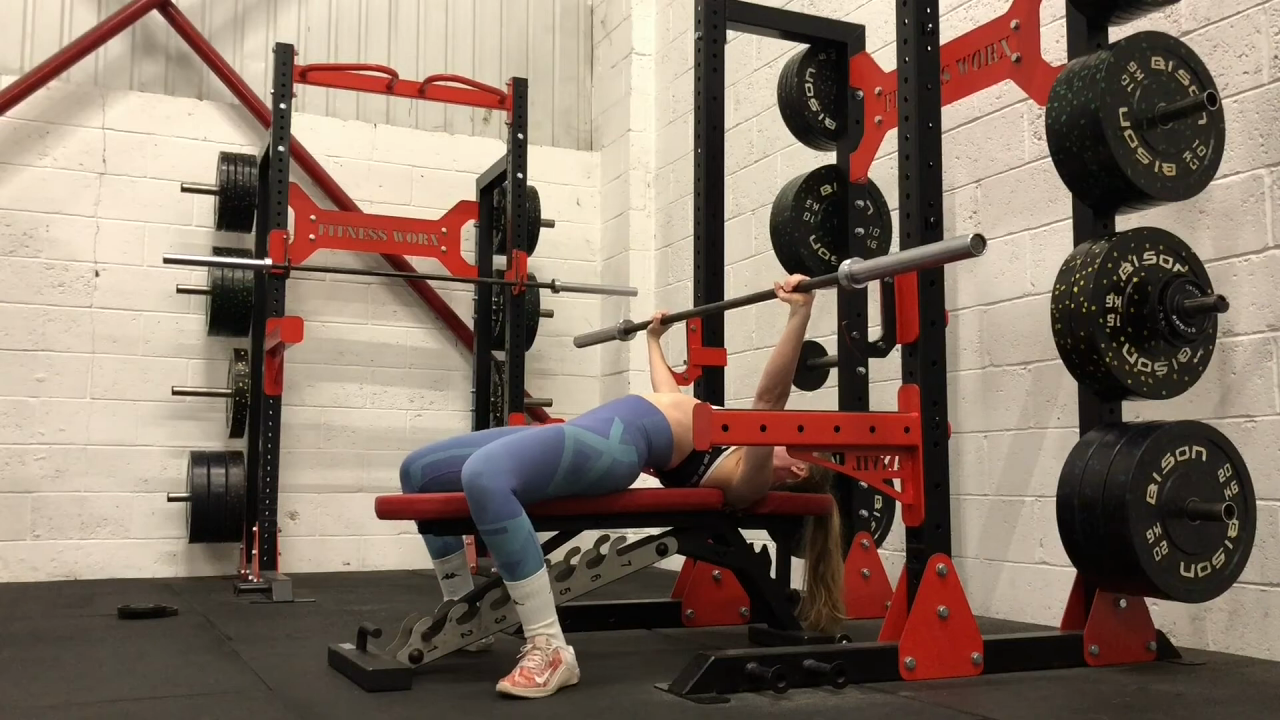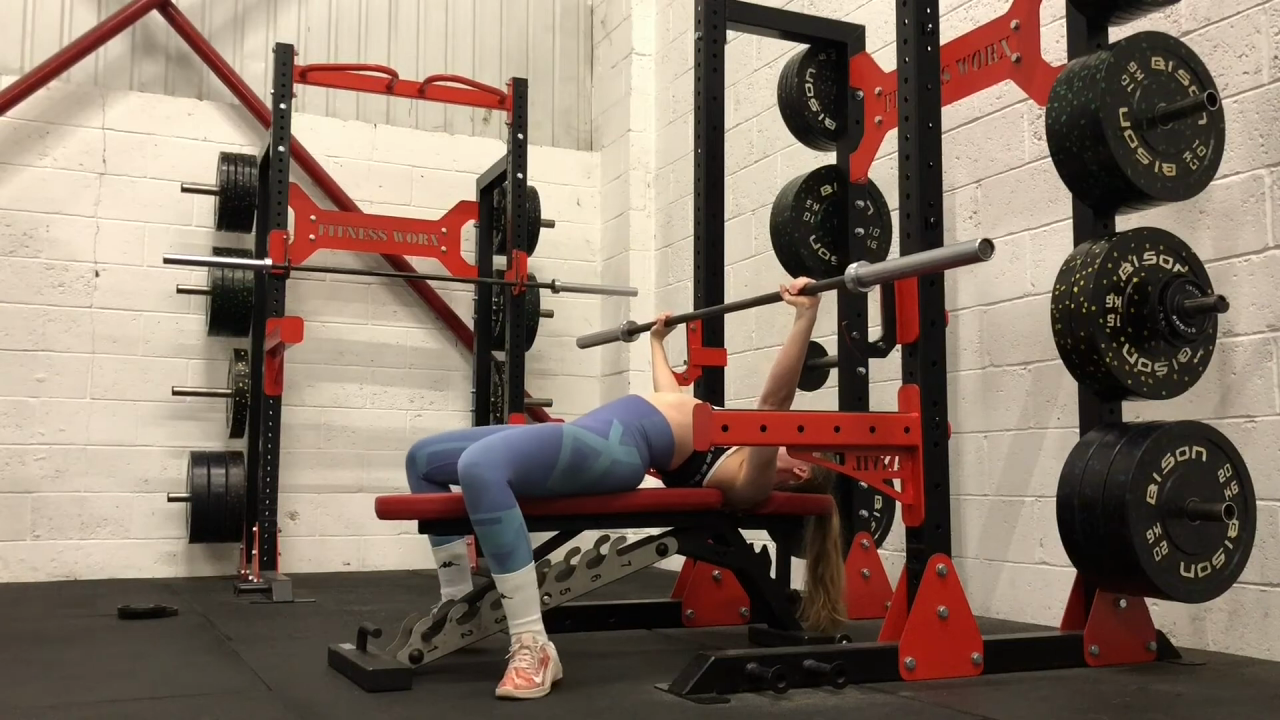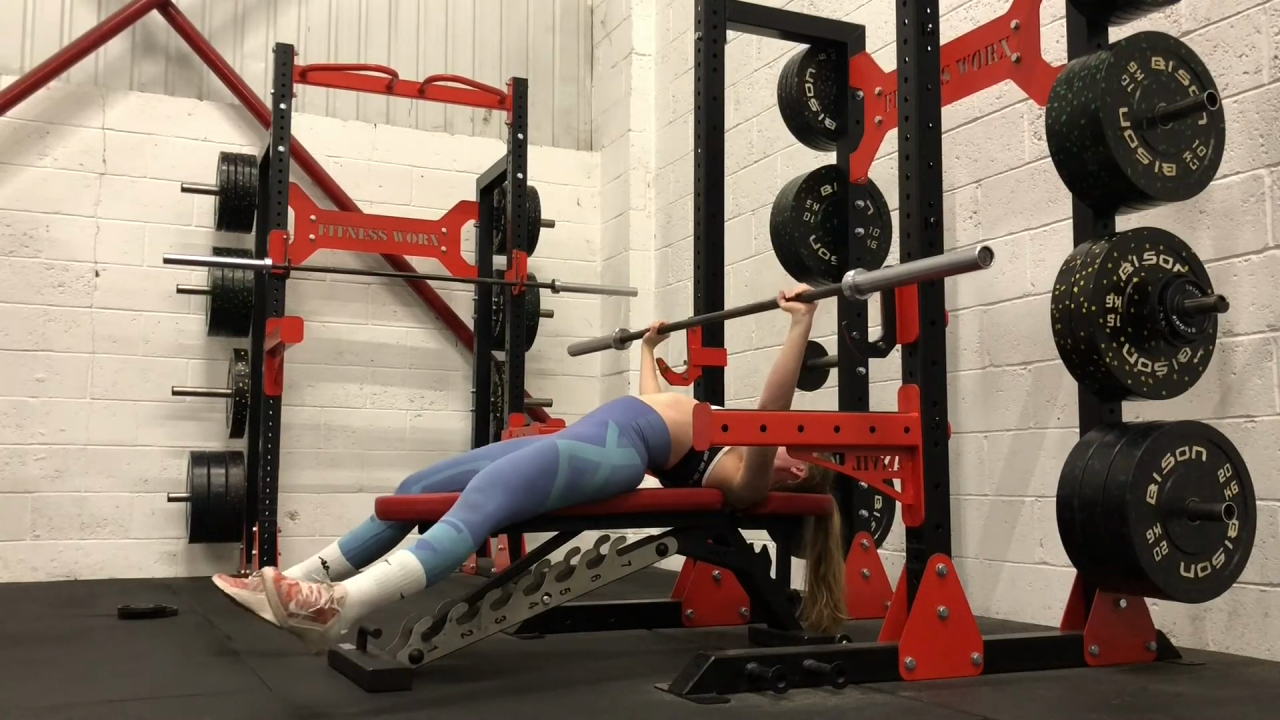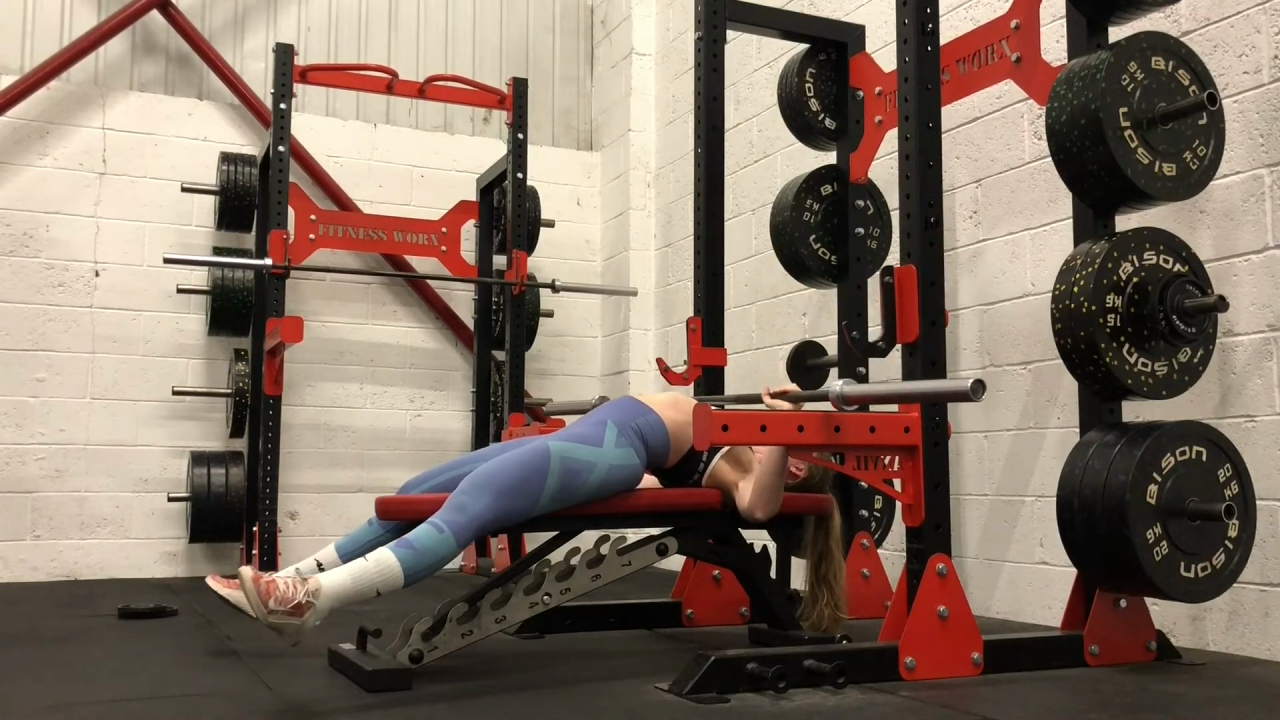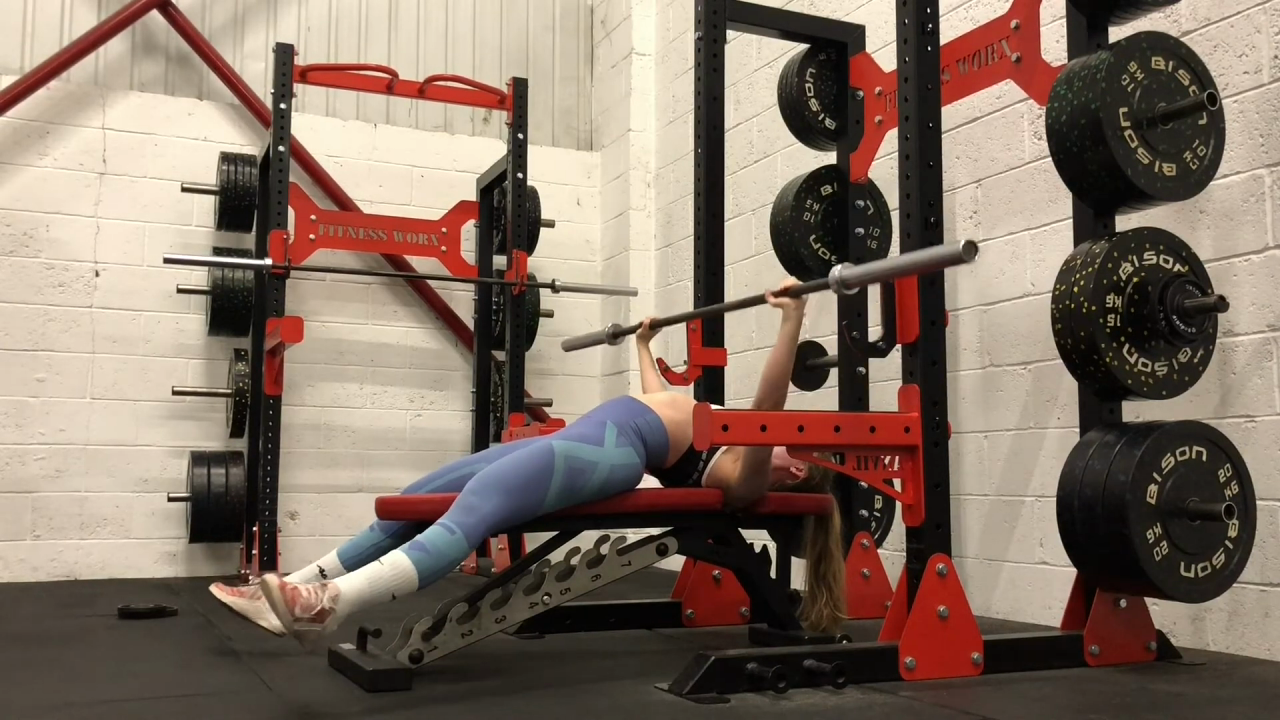
dt=1s
person 1, frame 1
left shoulder: (751, 479)
right shoulder: (723, 454)
left elbow: (769, 399)
right elbow: (668, 398)
left wrist: (799, 314)
right wrist: (654, 339)
left knee: (483, 476)
right knee: (418, 471)
left ankle: (550, 649)
person 1, frame 2
left shoulder: (752, 481)
right shoulder: (725, 452)
left elbow: (775, 401)
right elbow: (668, 398)
left wrist: (805, 316)
right wrist: (657, 341)
left knee: (481, 466)
right knee: (424, 459)
left ankle: (533, 647)
right ankle: (459, 605)
person 1, frame 3
left shoulder: (748, 482)
right shoulder: (724, 453)
left elbow: (773, 406)
right elbow: (655, 403)
left wrist: (801, 324)
right wrist: (649, 350)
left knee: (476, 507)
right knee: (416, 490)
left ankle: (335, 606)
right ankle: (298, 582)
person 1, frame 4
left shoulder: (744, 480)
right shoulder: (717, 462)
left elbow: (758, 507)
left wrist: (787, 420)
left knee: (460, 512)
right knee: (413, 496)
left ankle: (309, 599)
right ankle: (290, 582)
person 1, frame 5
left shoulder: (744, 482)
right shoulder: (711, 454)
left elbow: (768, 406)
right elbow: (655, 397)
left wrist: (791, 321)
right wrist: (644, 343)
left knee: (470, 512)
right knee: (415, 499)
left ankle: (329, 603)
right ankle: (285, 592)
